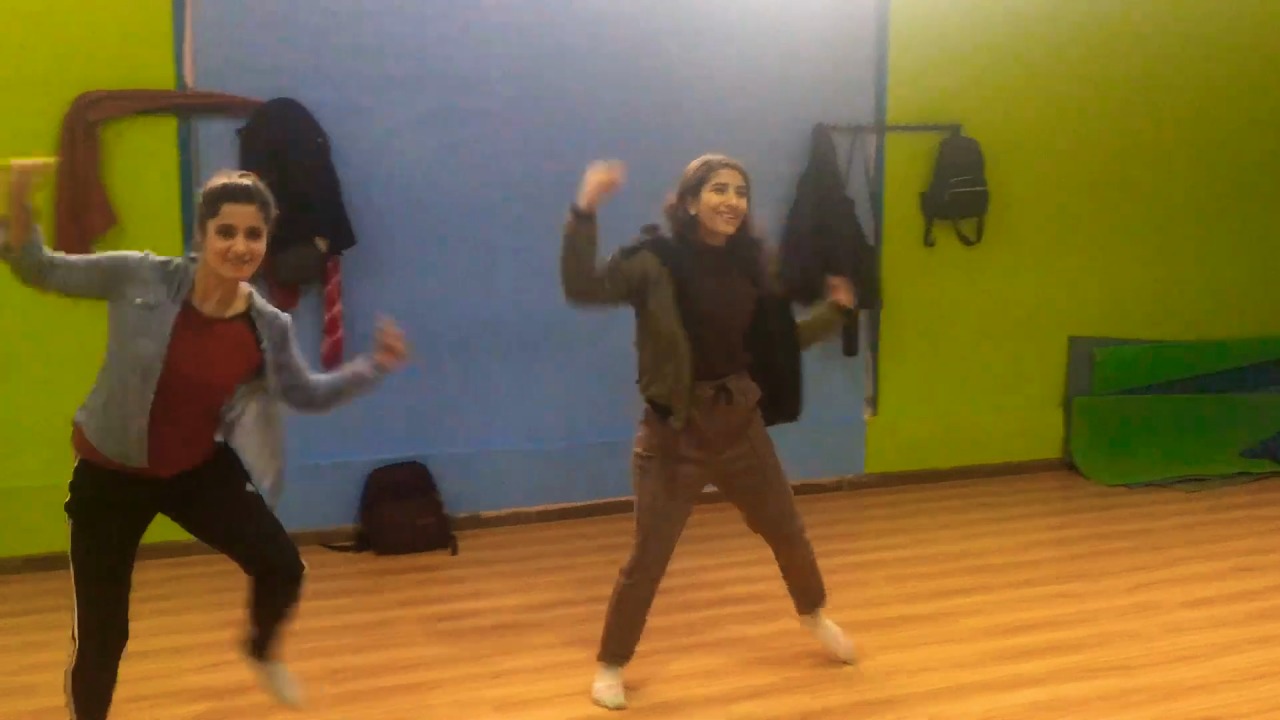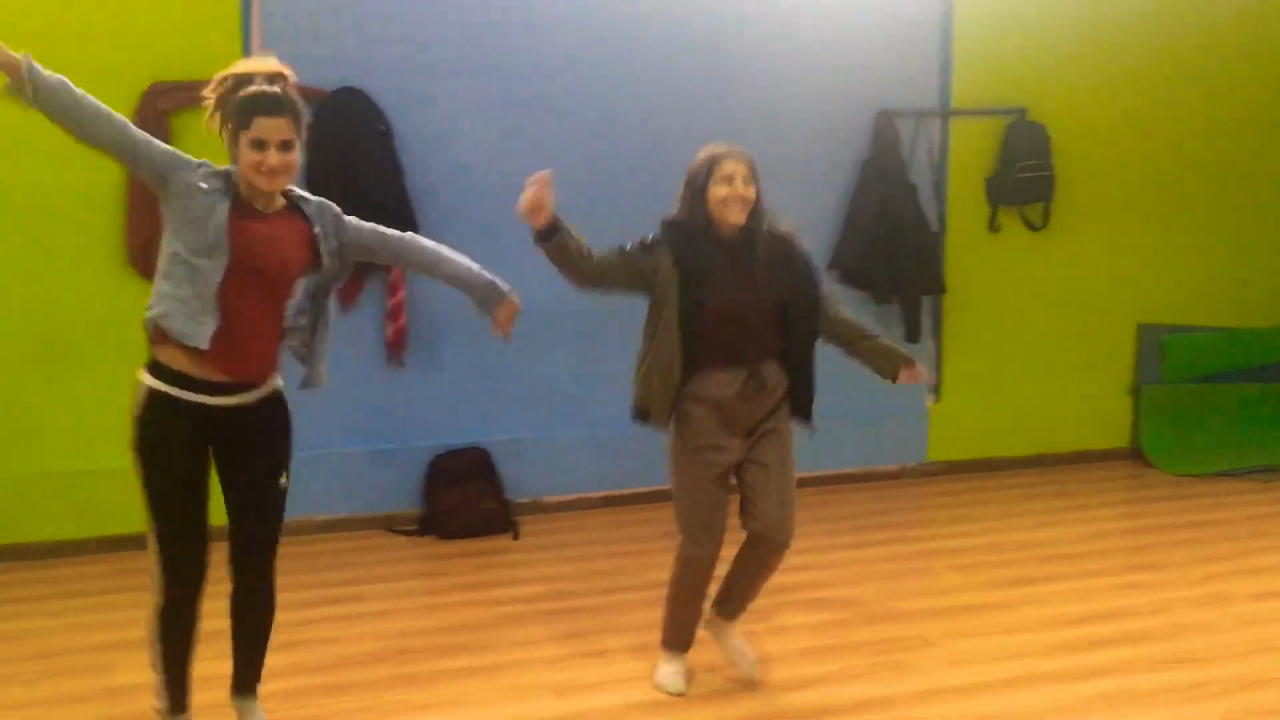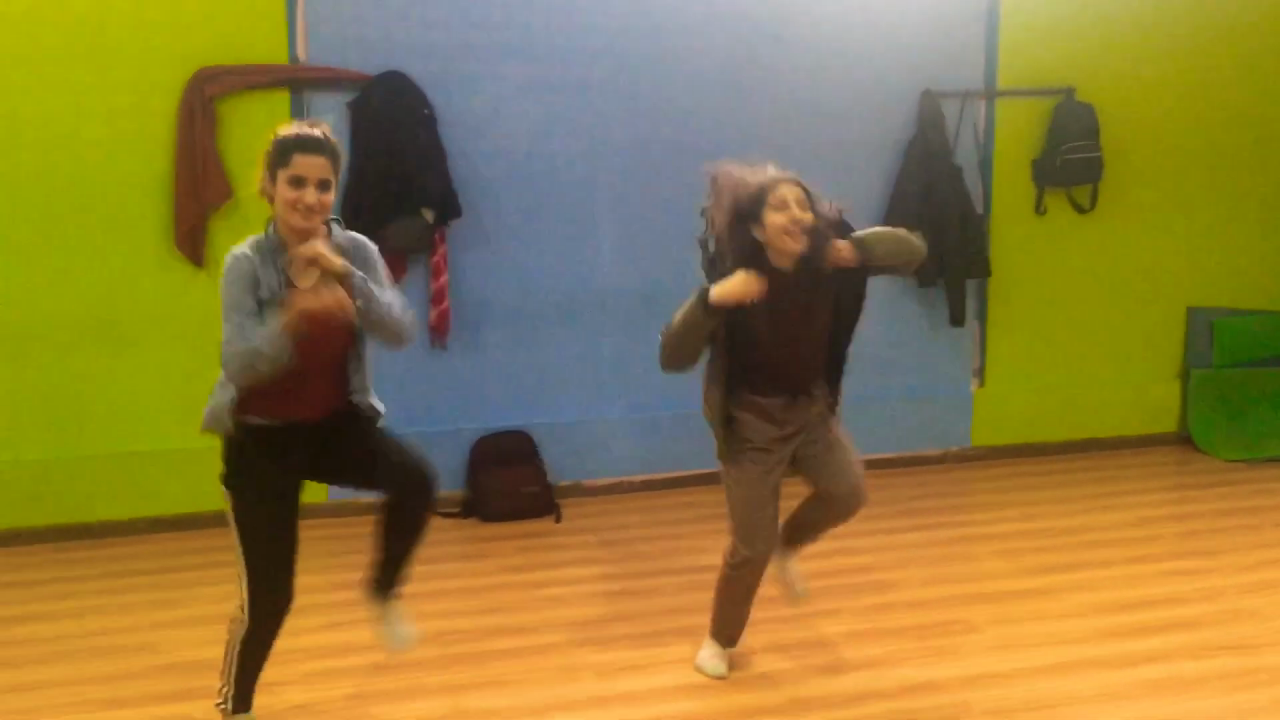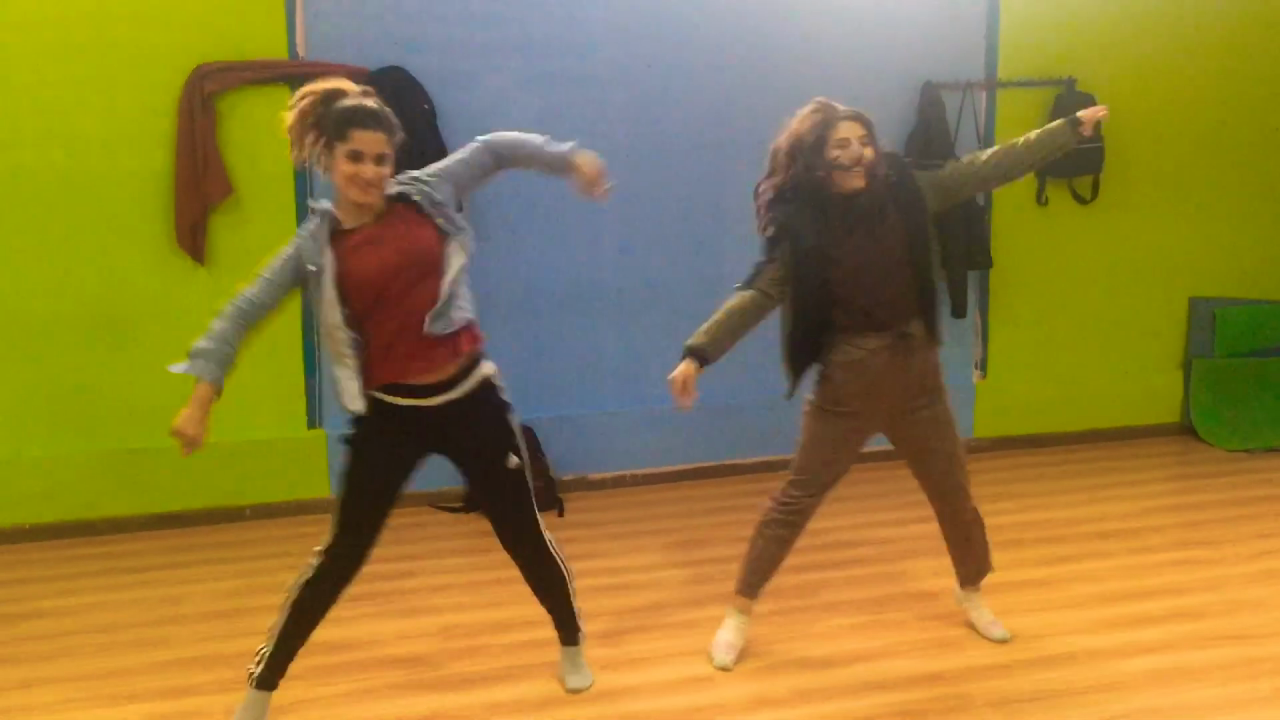
dt=0.3s
person 1, frame 1
left shoulder: (269, 327)
right shoulder: (142, 280)
left elbow: (309, 395)
left wrist: (373, 366)
left hip: (199, 469)
right hip: (108, 473)
left knee: (281, 567)
right knee: (102, 636)
left ankle: (263, 653)
person 1, frame 2
left shoulder: (318, 220)
right shoulder: (193, 187)
left elbow: (402, 246)
right elbow: (99, 124)
left wrist: (487, 286)
left hip: (258, 410)
right hip: (177, 403)
left knee: (256, 565)
right knee: (182, 575)
person 1, frame 3
left shoulder: (357, 252)
right shoulder: (246, 262)
left elbow: (400, 329)
right elbow: (243, 363)
left wrist: (340, 272)
right wrist: (300, 311)
left hip: (339, 422)
right hip: (260, 437)
left knee: (416, 482)
right knee: (268, 595)
left ankle: (384, 590)
person 1, frame 4
left shoulder: (426, 195)
right shoulder: (314, 247)
left elbow: (494, 148)
right elbow: (241, 316)
left wrist: (570, 157)
right wrist: (198, 397)
left hip: (470, 397)
right hip: (390, 414)
left knee: (523, 535)
right knee: (341, 560)
left ankle: (570, 641)
person 2, frame 1
left shoulder: (749, 268)
right shoulder: (655, 263)
left elbow: (775, 339)
right elbow: (580, 286)
left wrist: (834, 311)
right wrist: (584, 209)
left hip: (738, 420)
right hip: (674, 428)
left knee: (786, 529)
right knee: (649, 558)
left ankle: (813, 614)
right ankle: (610, 664)
person 2, frame 2
left shoulder: (777, 252)
right shoulder: (670, 253)
left elbow: (822, 316)
right elbow: (591, 272)
left wrist: (891, 360)
right wrist: (547, 225)
left hip: (767, 408)
right hip: (702, 411)
left knee: (775, 532)
right knee: (699, 547)
left ankle: (726, 619)
right ankle: (673, 649)
person 2, frame 3
left shoulder: (829, 255)
right shoulder: (732, 278)
left elbow: (911, 249)
right elbow: (673, 358)
left wrist: (859, 249)
right wrist: (711, 298)
left hip: (812, 411)
right hip: (753, 422)
left knee: (847, 491)
right knee: (750, 548)
left ankle: (789, 543)
right ankle: (719, 640)
person 2, frame 4
left shoulder: (901, 195)
right shoulder: (800, 226)
left elbow: (985, 170)
right elbow: (754, 299)
left wrist: (1069, 128)
right wrist: (697, 354)
left hip: (915, 372)
right hip: (849, 382)
left knee: (953, 491)
right knee: (797, 499)
left ankle: (973, 594)
right ankle: (739, 615)
